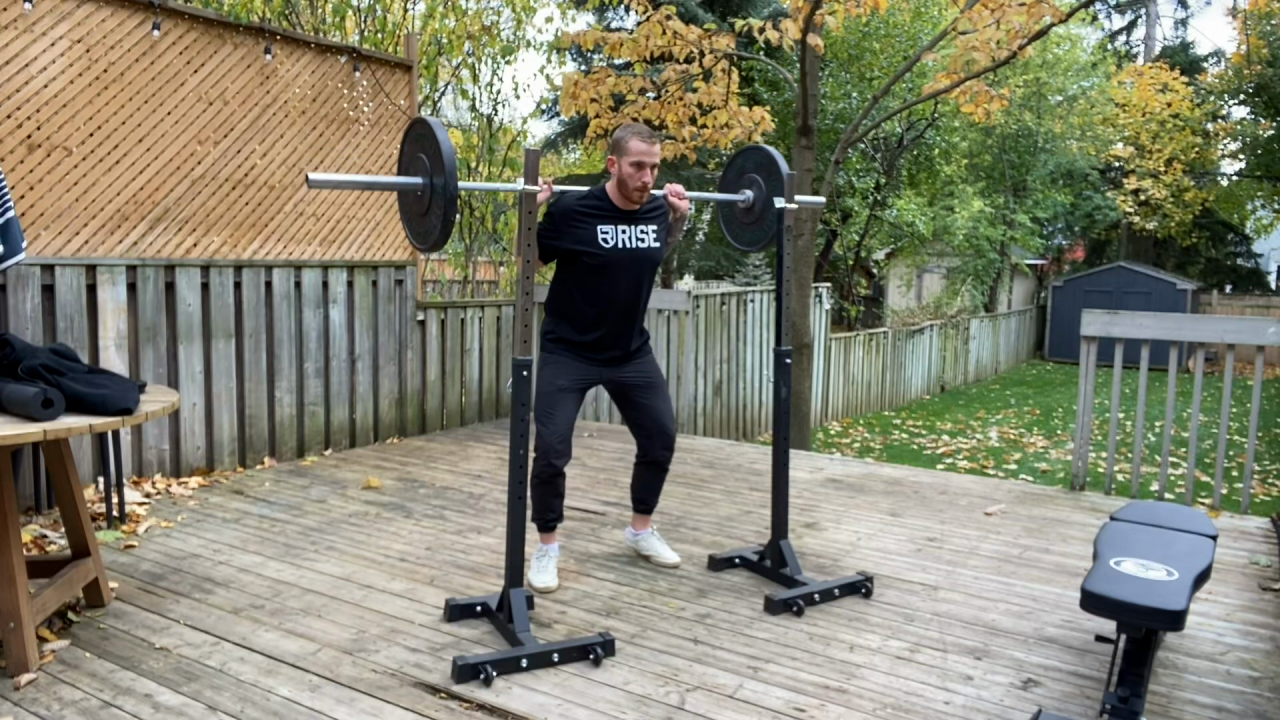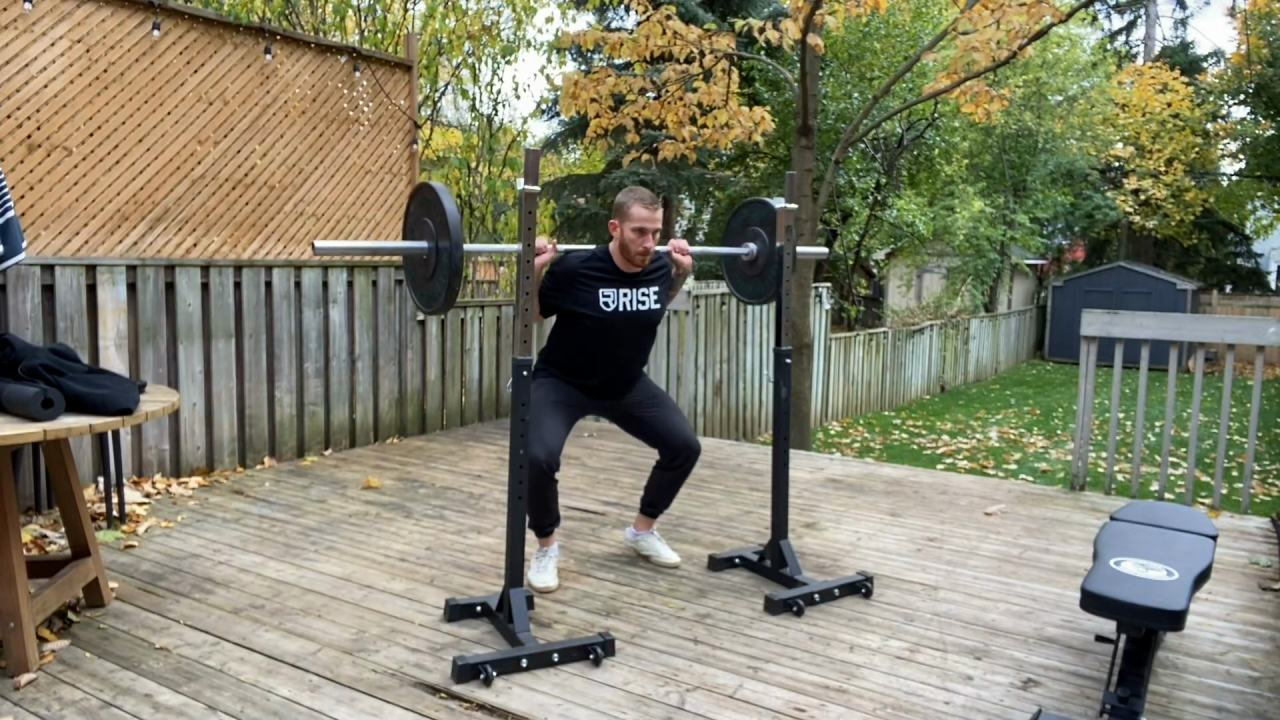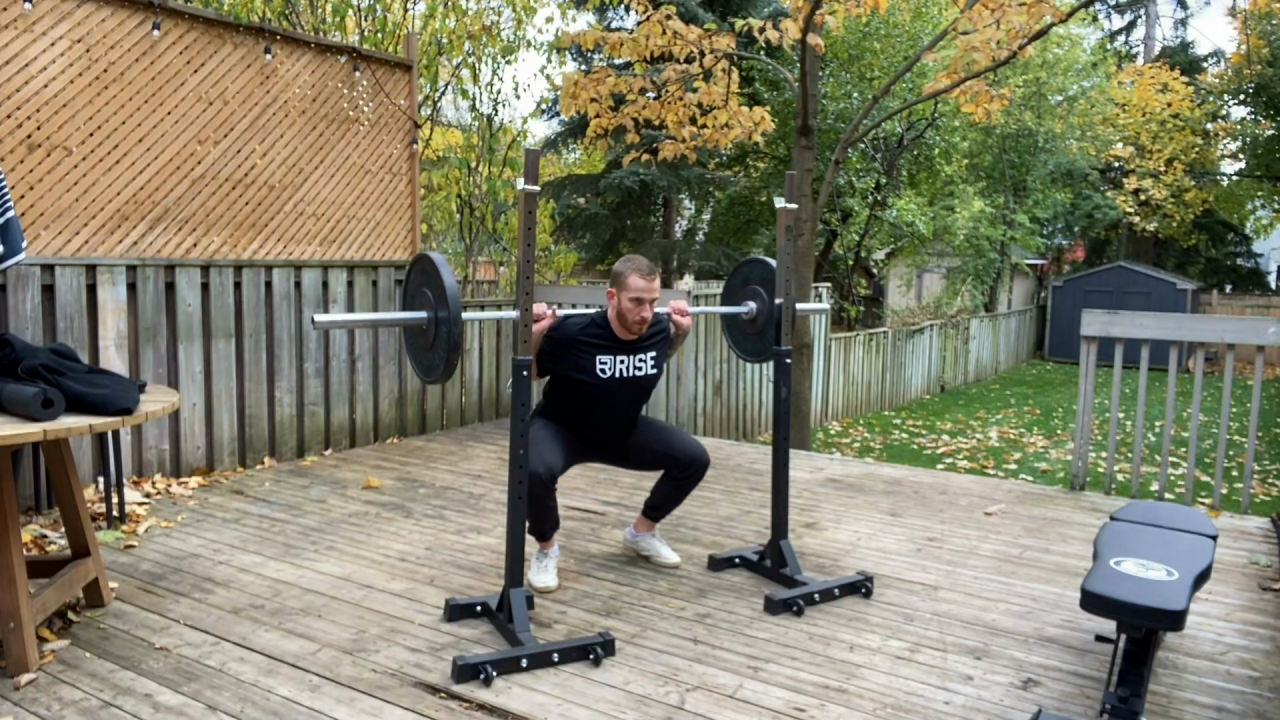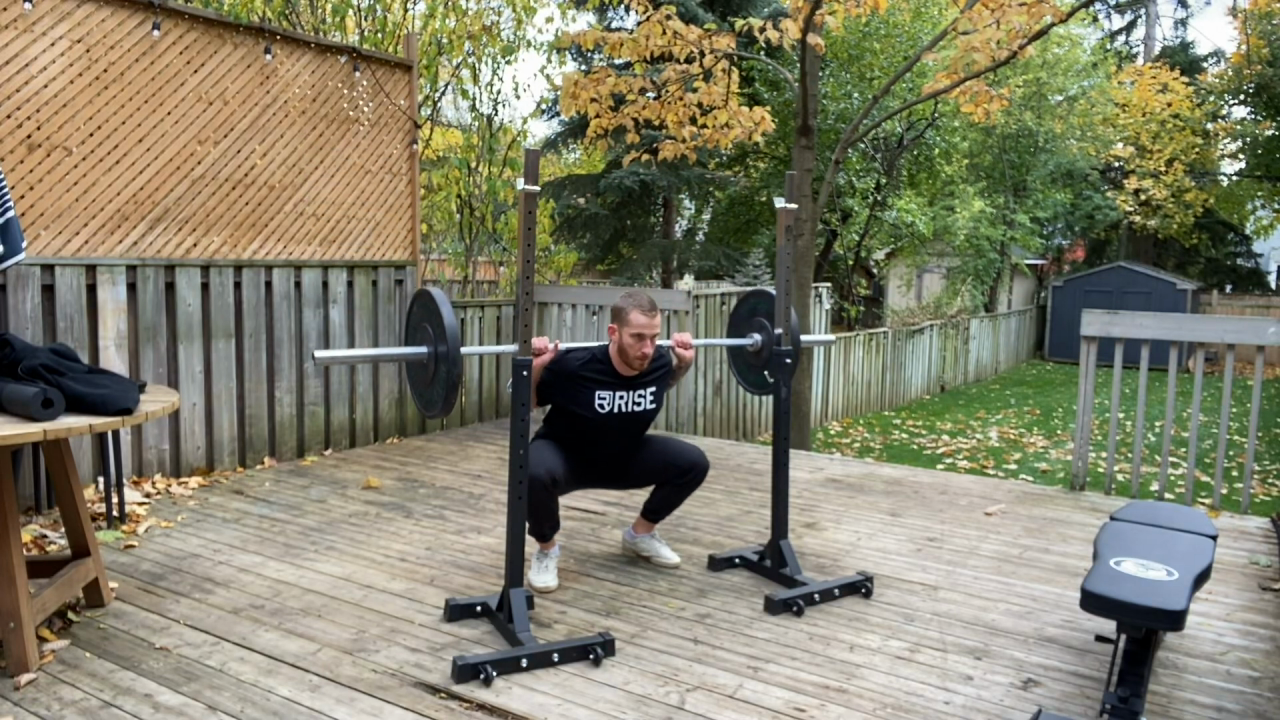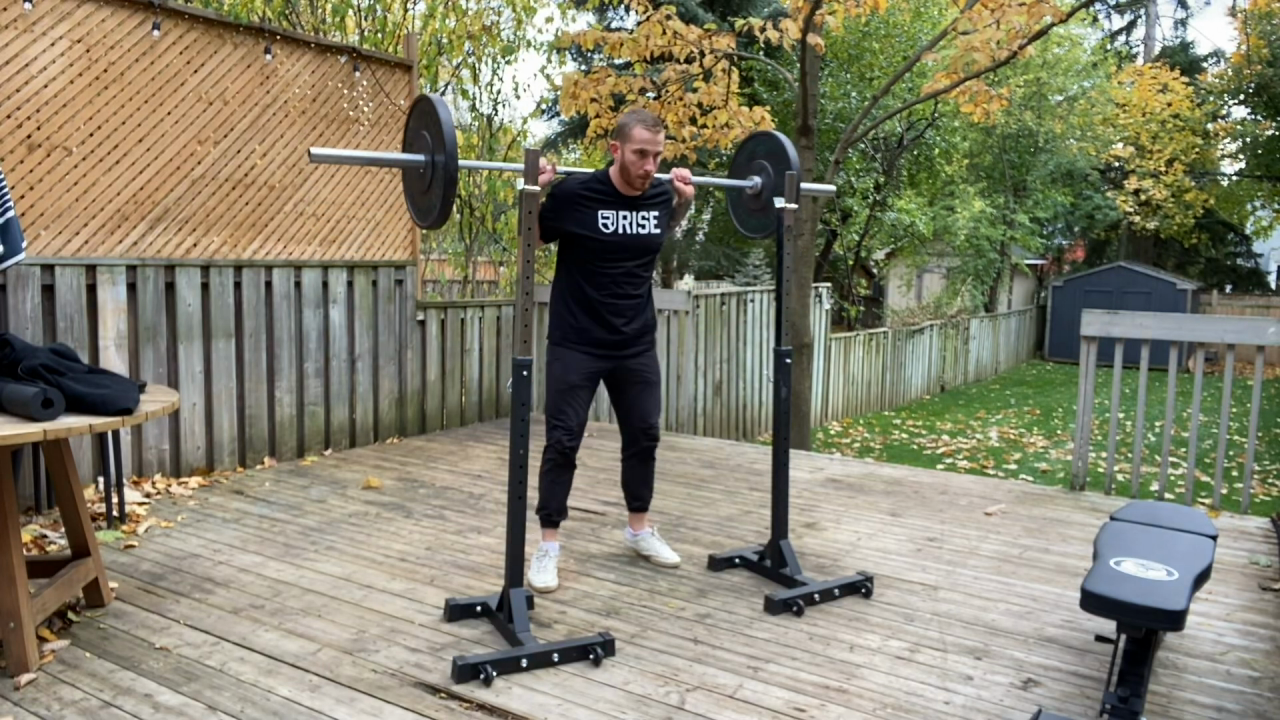
dt=1s
person 1, frame 1
left shoulder: (657, 211)
right shoulder: (572, 210)
left wrist: (678, 217)
left hip: (631, 350)
right hip: (569, 351)
left knee: (660, 437)
right knee: (552, 449)
left ankle: (640, 530)
right ankle: (546, 547)
person 1, frame 2
left shoulder: (659, 268)
right shoulder: (575, 270)
right elbow: (528, 314)
left wrist: (682, 271)
right wrist: (534, 270)
left hip: (627, 383)
right hip: (563, 382)
left knee: (684, 446)
right knee: (539, 457)
left ankle: (642, 531)
right ankle: (546, 548)
person 1, frame 3
left shoulder: (657, 329)
right shoulder: (573, 334)
left wrist: (682, 330)
right wrist: (534, 335)
left hip: (624, 430)
right hip: (561, 429)
left knee: (693, 458)
right knee: (537, 470)
left ankle: (641, 532)
right ankle: (546, 549)
person 1, frame 4
left shoulder: (658, 362)
right shoulder: (574, 367)
left wrist: (684, 361)
right wrist: (534, 368)
left hip: (624, 457)
right hip: (564, 453)
left knee: (693, 463)
right knee: (537, 473)
left ankle: (640, 533)
right ankle: (546, 550)
person 1, frame 5
left shoulder: (660, 194)
right shoulder: (575, 193)
left wrist: (684, 200)
left hip: (636, 343)
right hip: (576, 342)
left knee: (643, 437)
right knee: (563, 442)
left ankle: (639, 529)
right ankle: (548, 546)
